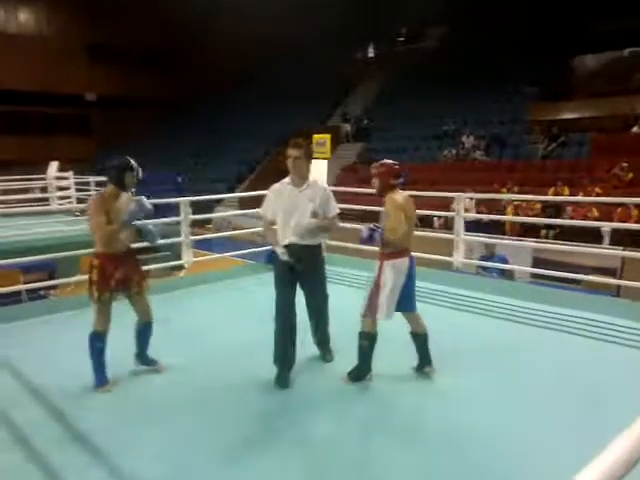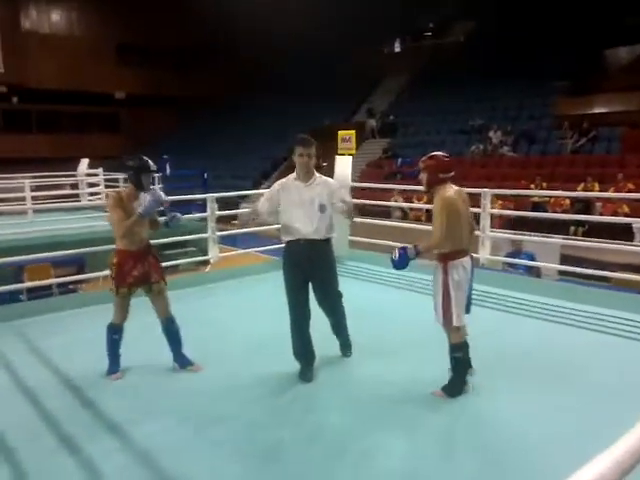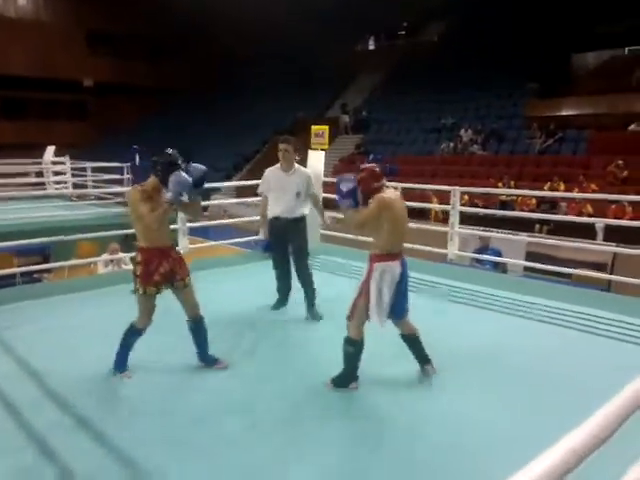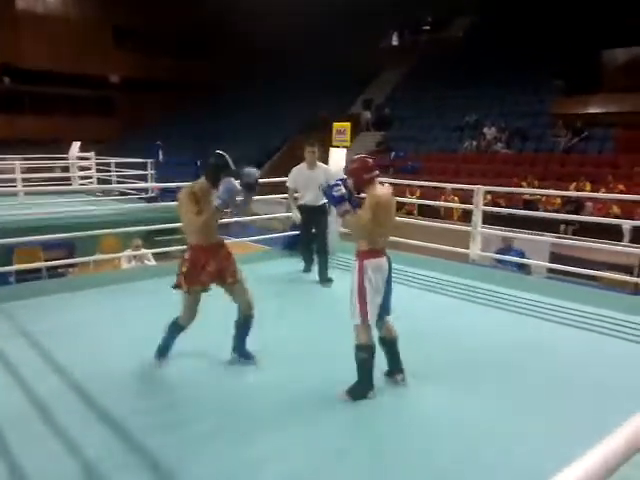
dt=1s
person 1, frame 1
left shoulder: (393, 200)
right shoulder: (405, 199)
left elbow: (398, 235)
left wrist: (374, 235)
right wrist: (380, 232)
left hip: (392, 263)
right hip: (405, 260)
left knee: (369, 315)
right knee: (411, 313)
left ankle: (363, 368)
right ankle: (425, 363)
person 1, frame 2
left shoulder: (443, 197)
right shoulder: (459, 193)
left elbow: (438, 239)
right elbow: (472, 228)
left wrist: (412, 251)
left hip: (450, 264)
right hip: (463, 259)
left knee: (452, 325)
right knee: (455, 320)
left ankle: (458, 381)
right ankle: (464, 364)
person 1, frame 3
left shoulder: (380, 200)
right shoulder: (395, 196)
left elbow: (355, 223)
left wrist: (346, 199)
right wrist: (361, 202)
left hip: (382, 266)
right hip: (398, 263)
left knee: (355, 321)
right knee: (400, 318)
left ankle: (348, 377)
right ankle: (425, 363)
person 1, frame 4
left shoulder: (374, 197)
right shoulder: (384, 191)
left elbow: (358, 229)
left wrist: (341, 205)
right wrist: (349, 200)
left hip: (369, 263)
right hip: (380, 260)
left knee: (362, 325)
right knee: (380, 318)
left ankle: (365, 384)
right ankle: (396, 370)
person 2, frame 1
left shoulder: (128, 198)
right shoulder: (97, 202)
right elbow: (103, 236)
left wrist: (141, 232)
right wrist: (128, 219)
left hip: (127, 259)
right hip: (106, 264)
left knee: (146, 315)
right knee: (102, 324)
left ankle: (142, 355)
right ankle: (99, 375)
person 2, frame 2
left shoulder: (146, 196)
right shoulder: (115, 199)
right elbow: (121, 232)
left wrist: (167, 222)
right wrist: (143, 211)
left hip: (147, 256)
right hip: (126, 261)
left knee: (165, 313)
right knee: (120, 317)
left ankle: (179, 357)
right ankle: (113, 363)
person 2, frame 3
left shoulder: (167, 192)
right shoulder: (137, 194)
left elbow: (195, 213)
right elbow: (154, 222)
left wrist: (194, 189)
right wrist: (171, 196)
left hip: (171, 254)
right hip: (149, 258)
left knee: (194, 311)
right knee: (144, 320)
left ankle: (204, 355)
right ankle: (120, 361)
person 2, frame 4
left shoulder: (219, 190)
right shoulder: (188, 194)
left elbow: (240, 209)
right elbow: (197, 227)
left wrist: (248, 191)
right wrist: (218, 203)
left hip: (219, 251)
right hip: (198, 256)
left knee: (246, 304)
right knee: (188, 316)
left ankle: (239, 349)
right ankle: (164, 348)
person 3, frame 1
left shoulder: (321, 190)
right shoulder: (276, 190)
left elbow: (333, 223)
right elbow: (267, 226)
left wrist: (314, 225)
right wrist: (277, 246)
left hip: (311, 253)
right hip: (285, 255)
left knee: (318, 304)
right knee: (284, 311)
left ankle: (323, 344)
right ankle: (284, 366)
person 3, frame 2
left shoulder: (329, 185)
right shoulder: (281, 187)
left elbow: (349, 215)
right elbow: (259, 213)
left wrist: (348, 203)
right wrist: (259, 210)
left hip: (321, 249)
right hip: (294, 251)
left knee: (332, 301)
right knee: (298, 310)
left ankle: (344, 339)
right ankle: (306, 361)
person 3, frame 3
left shoulder: (304, 175)
right shoulder: (269, 174)
left elbow: (314, 197)
right elbow: (265, 201)
left wrist: (323, 216)
right wrist: (263, 225)
left hip: (297, 223)
right hip: (277, 223)
left knee: (302, 264)
right knee: (279, 264)
left ankle: (311, 304)
right ankle: (283, 296)
person 3, frame 4
left shoulder: (325, 170)
right shoulder: (296, 171)
right elbow: (291, 193)
right wrist: (294, 210)
left hip: (320, 209)
right hip: (304, 209)
left knee: (322, 242)
right knee: (304, 240)
left ankle: (323, 274)
right ankle: (308, 263)
